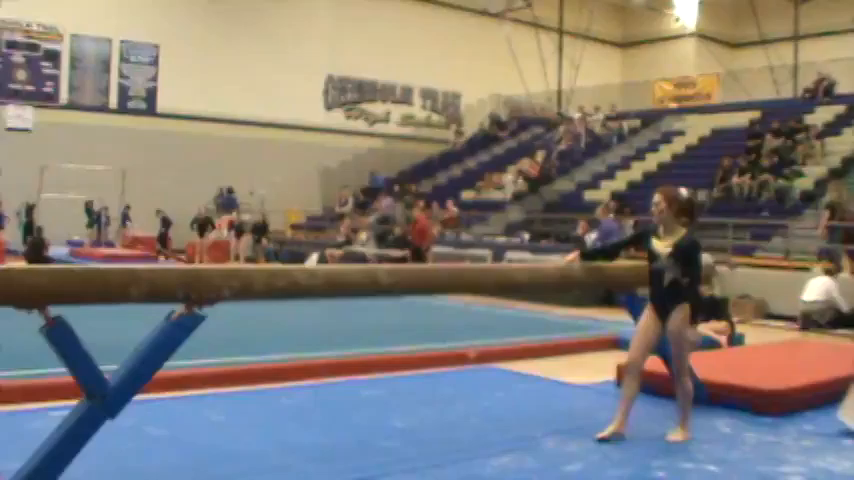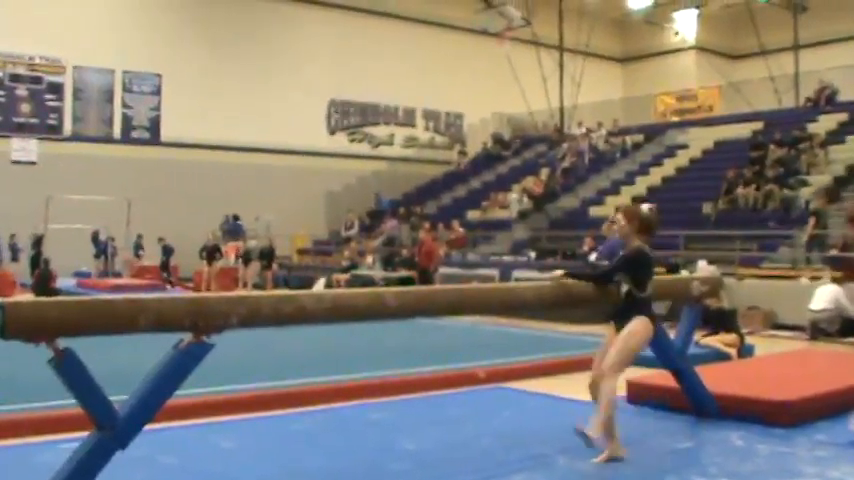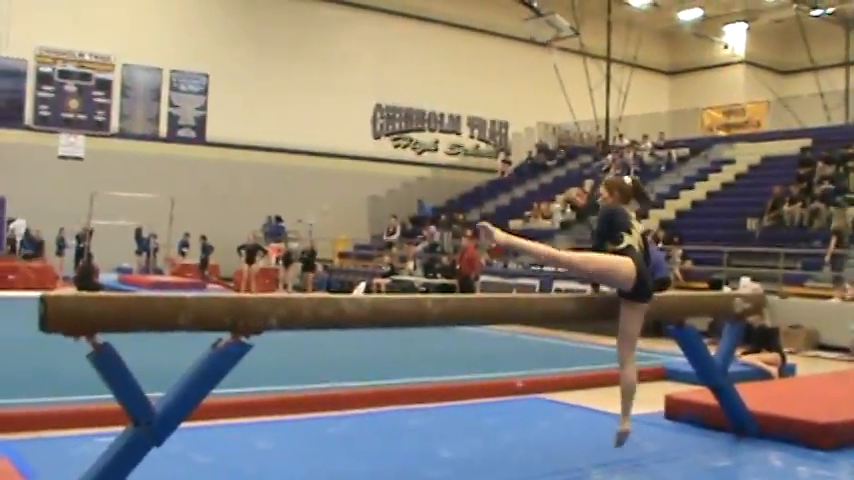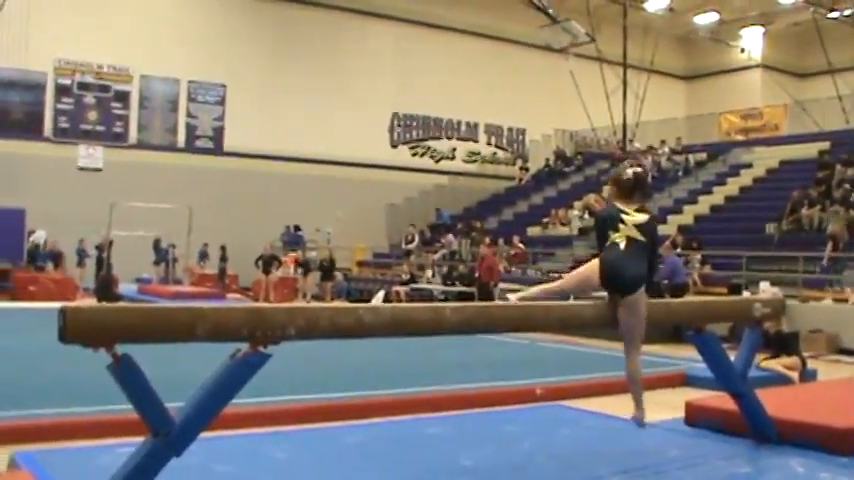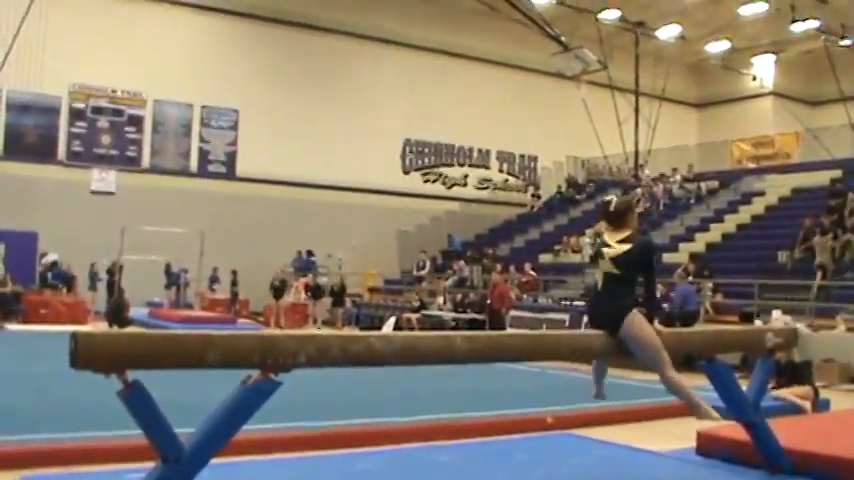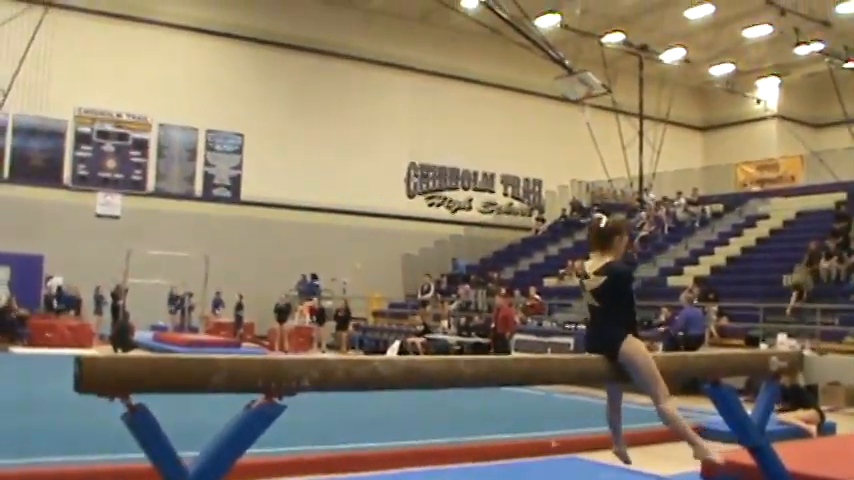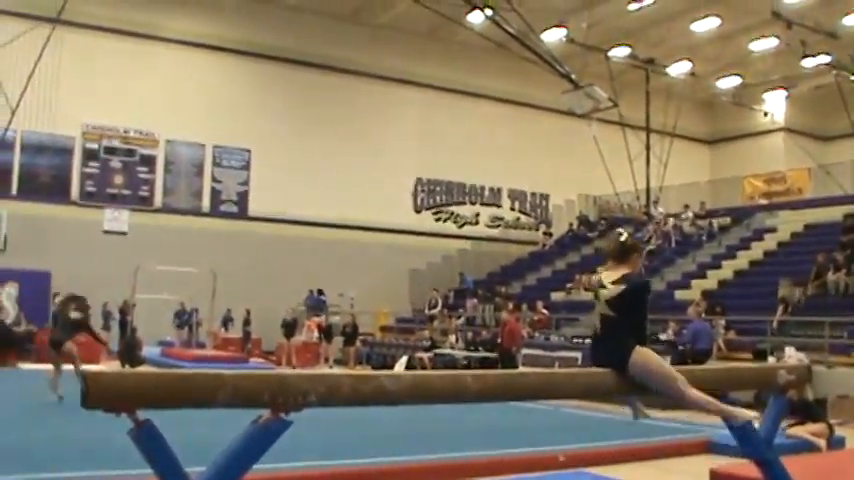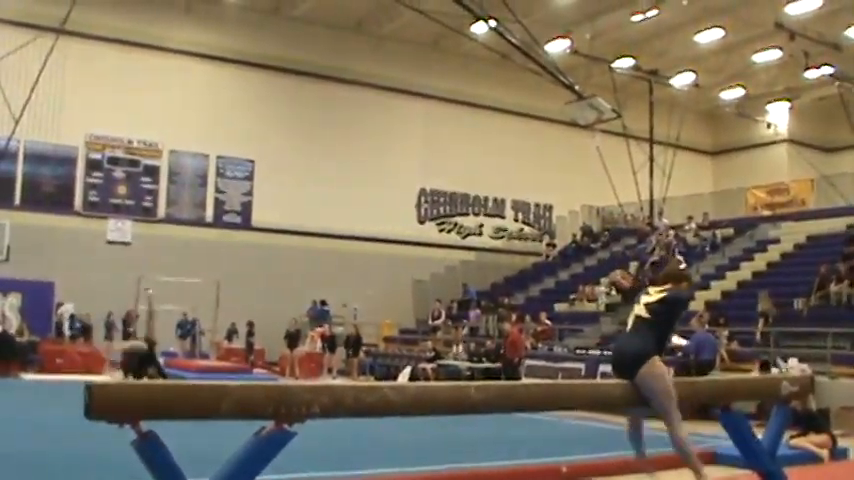
dt=0.4s
person 1, frame 1
left shoulder: (688, 243)
right shoulder: (649, 233)
left elbow: (694, 284)
right elbow: (615, 249)
left wrist: (690, 324)
right wrist: (581, 254)
left hip: (678, 307)
right hip: (655, 306)
left knee: (680, 371)
right knee: (633, 364)
left ankle: (684, 426)
right ankle: (619, 424)
person 1, frame 2
left shoulder: (637, 253)
right shoulder: (629, 253)
left elbow: (604, 275)
right elbow: (605, 279)
left wrist: (567, 274)
left hip: (639, 321)
right hip: (621, 321)
left knee: (609, 373)
right knee: (596, 383)
left ankle: (597, 427)
right ankle: (613, 447)
person 1, frame 3
left shoulder: (610, 212)
right shoulder: (638, 225)
left elbow: (599, 246)
left wrist: (595, 279)
left hip: (628, 270)
right hip: (643, 287)
left knee: (563, 257)
right knee: (627, 357)
left ankle: (504, 240)
right ankle: (625, 419)
person 1, frame 4
left shoulder: (601, 215)
right shoulder: (649, 221)
right elbow: (652, 262)
right wrist: (641, 286)
left hip: (607, 268)
right hip: (632, 283)
left knee: (555, 287)
right knee: (633, 350)
left ankle: (519, 298)
right ankle: (638, 409)
person 1, frame 5
left shoulder: (602, 242)
right shoulder: (644, 246)
right elbow: (649, 285)
right wrist: (650, 318)
left hip: (596, 310)
right hip: (622, 313)
left knee: (604, 356)
right knee: (664, 366)
left ankle: (598, 387)
right ankle: (700, 407)
person 1, frame 6
left shoulder: (586, 269)
right shoulder: (620, 271)
right elbow: (628, 311)
right wrist: (635, 340)
left hip: (594, 340)
right hip: (618, 339)
left knee: (614, 394)
right knee: (662, 397)
left ankle: (618, 443)
right ankle: (698, 446)
person 1, frame 7
left shoulder: (599, 280)
right shoulder: (639, 283)
right elbow: (639, 324)
right wrist: (639, 350)
left hip: (599, 354)
right hip: (622, 352)
right knee: (679, 386)
right ankle: (731, 412)
person 1, frame 8
left shoulder: (646, 294)
right shoulder: (679, 299)
right elbow: (663, 333)
left hip: (620, 354)
right hip: (640, 357)
left knee: (635, 413)
right knee: (672, 418)
left ankle: (641, 457)
